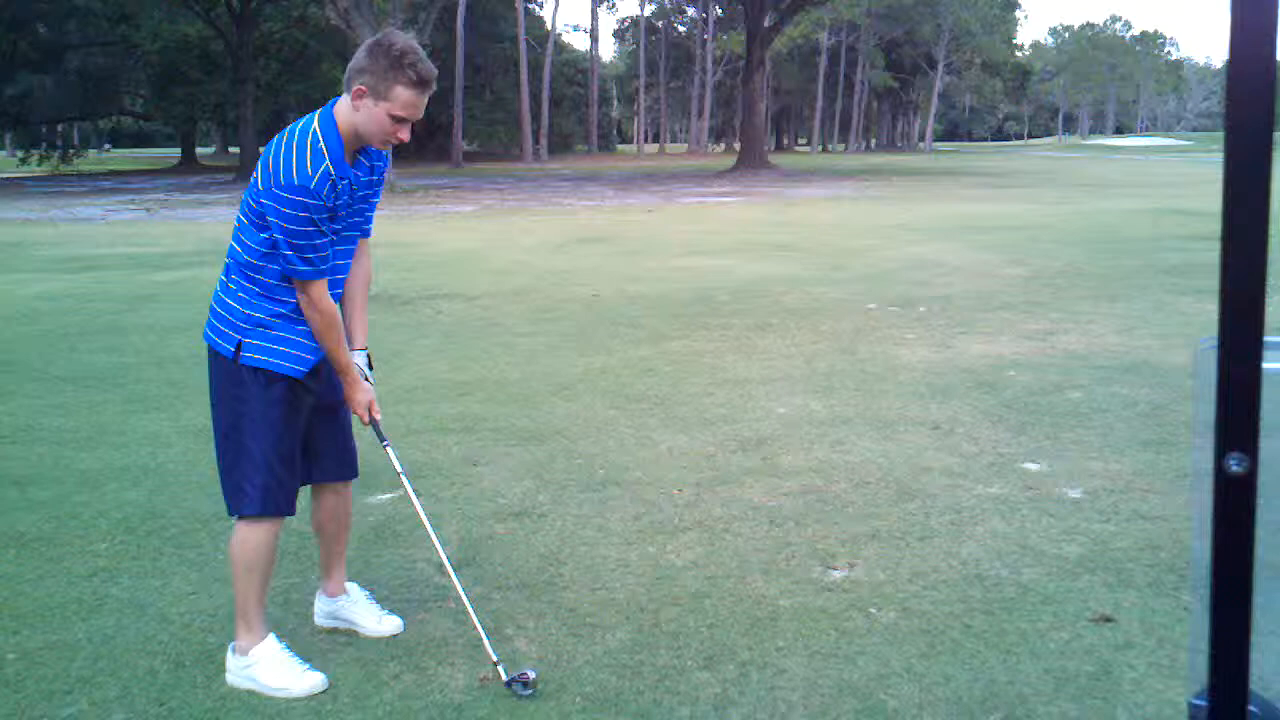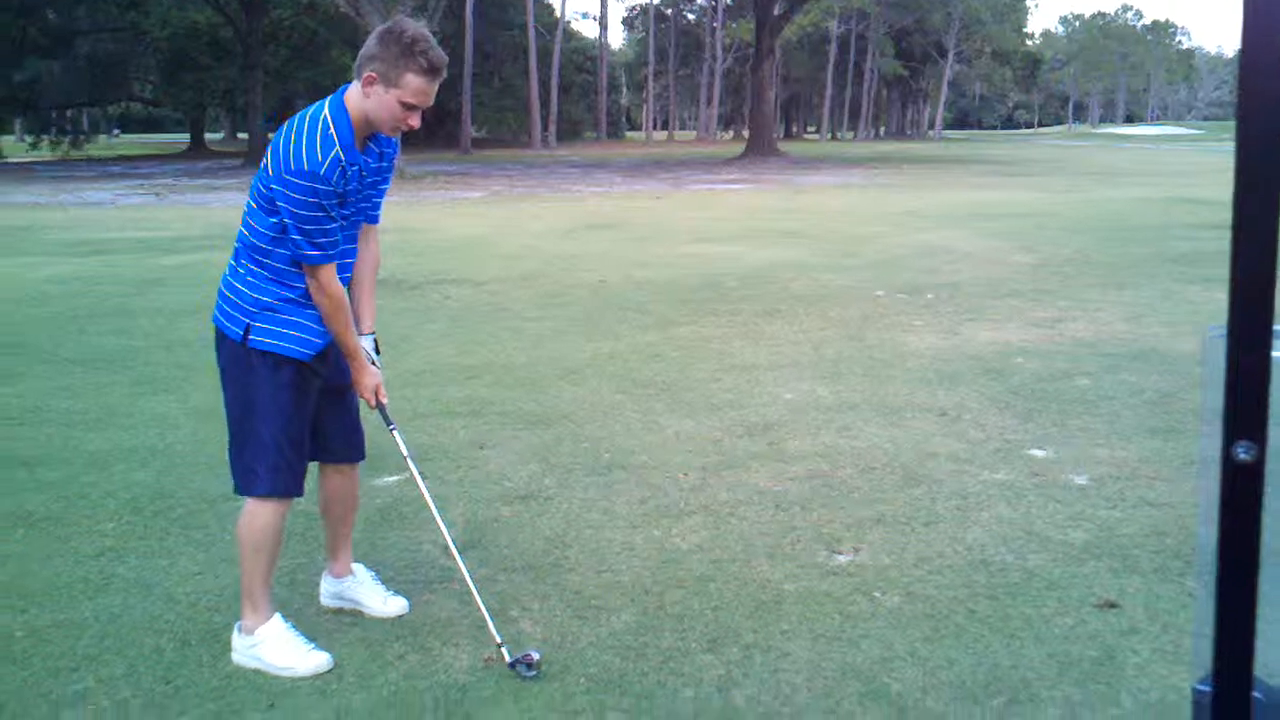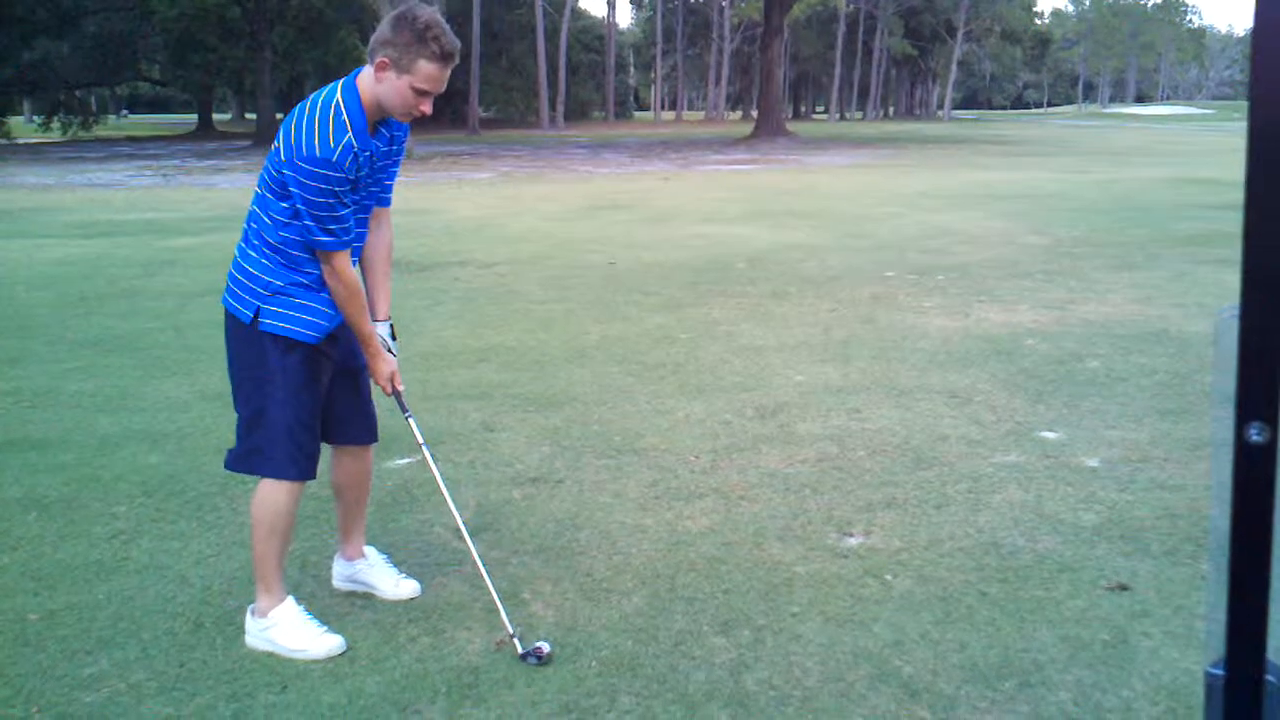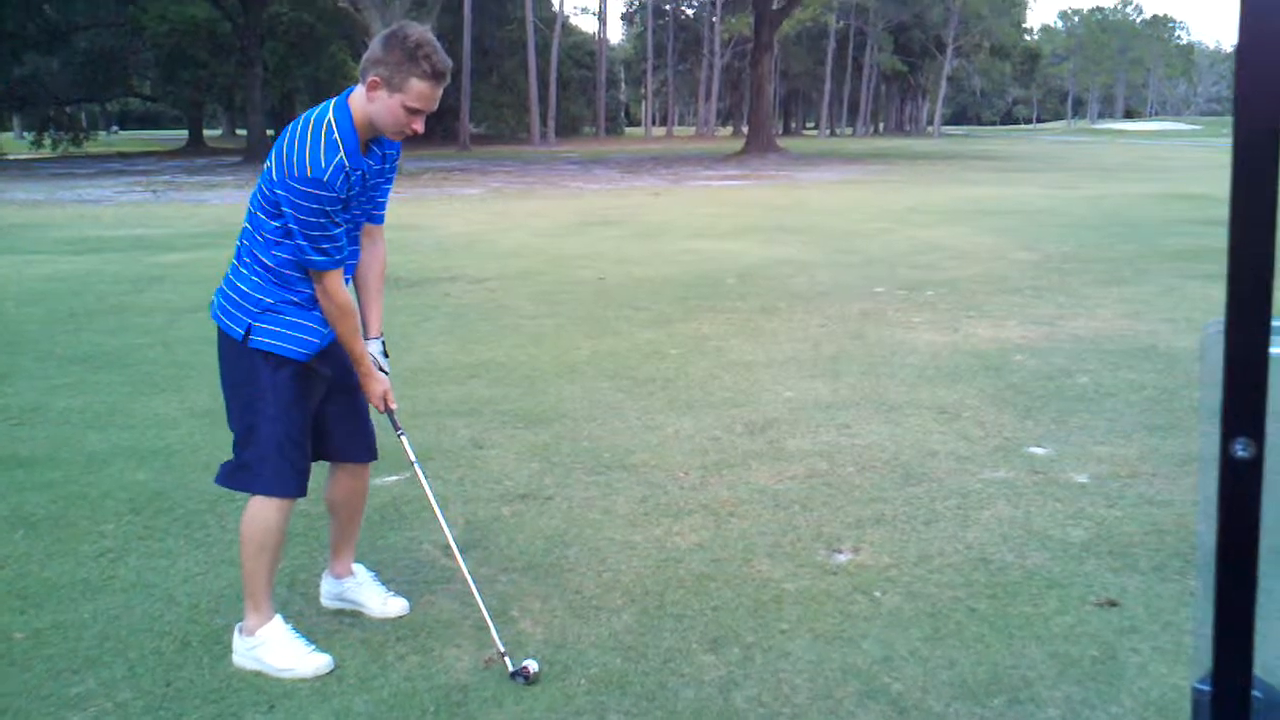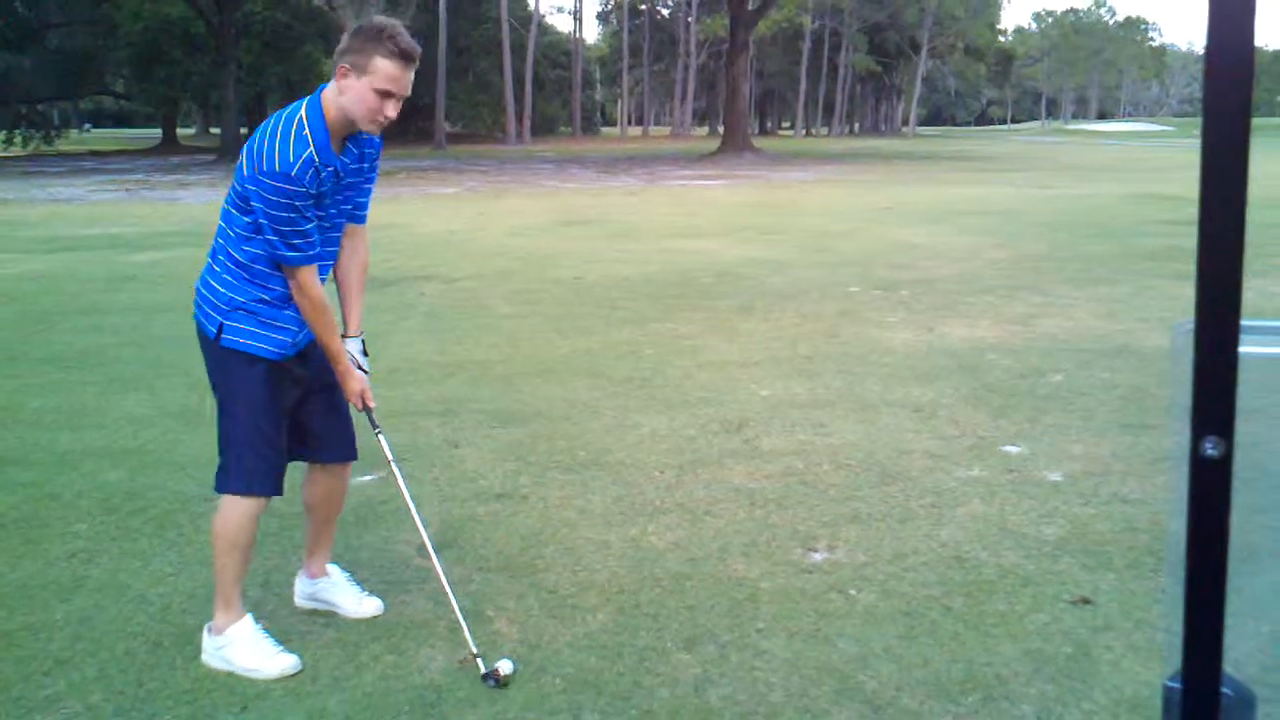
dt=0.3s
person 1, frame 1
left shoulder: (371, 154)
right shoulder: (298, 170)
right elbow: (313, 294)
left wrist: (360, 353)
right wrist: (350, 378)
left hip: (315, 343)
right hip: (259, 346)
left knee: (334, 473)
right knee: (265, 498)
left ankle: (335, 594)
right ankle: (249, 648)
person 1, frame 2
left shoulder: (380, 139)
right shoulder: (309, 155)
right elbow: (322, 278)
left wrist: (368, 338)
right wrist: (357, 362)
left hip: (320, 327)
right hip: (267, 330)
left knee: (342, 454)
right knee: (273, 479)
left ankle: (340, 574)
right ankle: (255, 627)
person 1, frame 3
left shoulder: (391, 123)
right shoulder: (322, 141)
right elbow: (336, 264)
left wrist: (382, 322)
right wrist: (373, 350)
left hip: (332, 309)
right hip: (276, 311)
left knee: (355, 436)
right knee: (286, 461)
left ankle: (353, 557)
right ankle: (268, 609)
person 1, frame 4
left shoulder: (382, 140)
right shoulder: (315, 159)
right elbow: (329, 283)
left wrist: (375, 340)
right wrist: (367, 369)
left hip: (323, 326)
right hip: (267, 328)
left knee: (353, 452)
right knee: (277, 478)
left ankle: (341, 574)
right ankle: (256, 628)
person 1, frame 5
left shoulder: (363, 143)
right shoulder: (285, 155)
left elbow: (352, 239)
right elbow: (302, 278)
left wrist: (355, 338)
right wrist: (343, 364)
left hip: (302, 326)
right hip: (245, 325)
left knee: (333, 452)
right knee: (251, 477)
left ankle: (316, 575)
right ankle: (226, 627)
